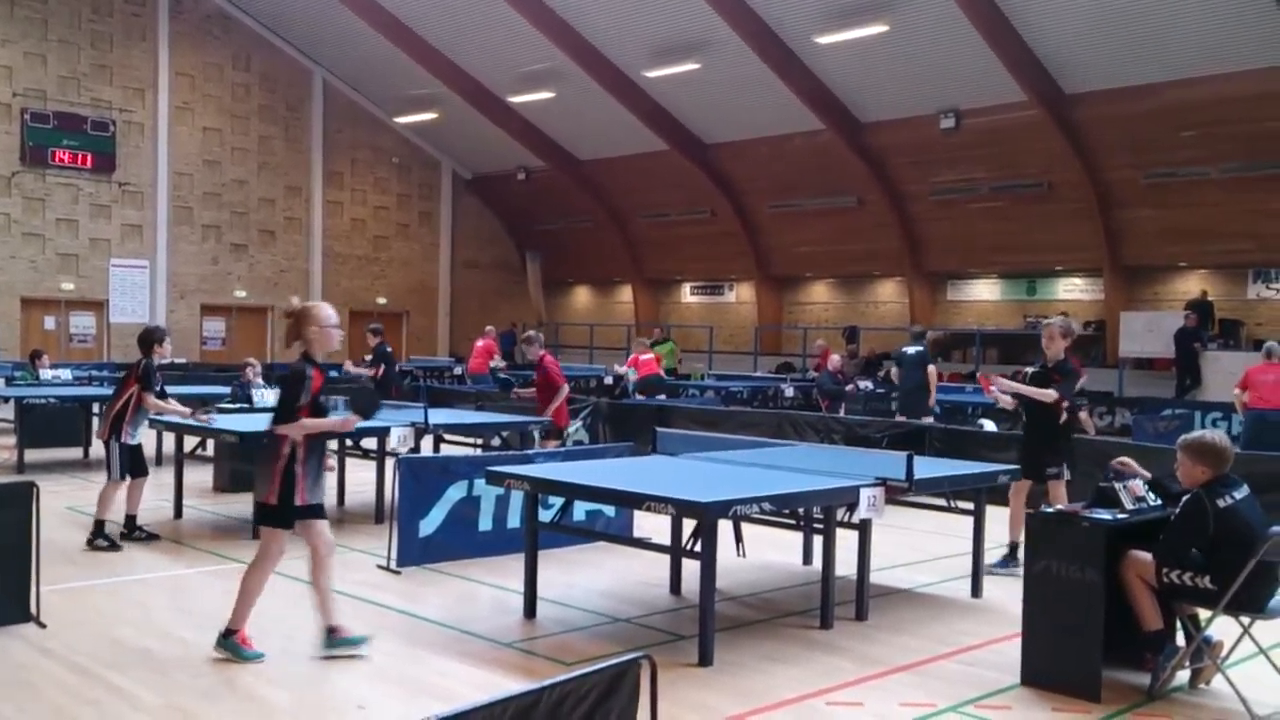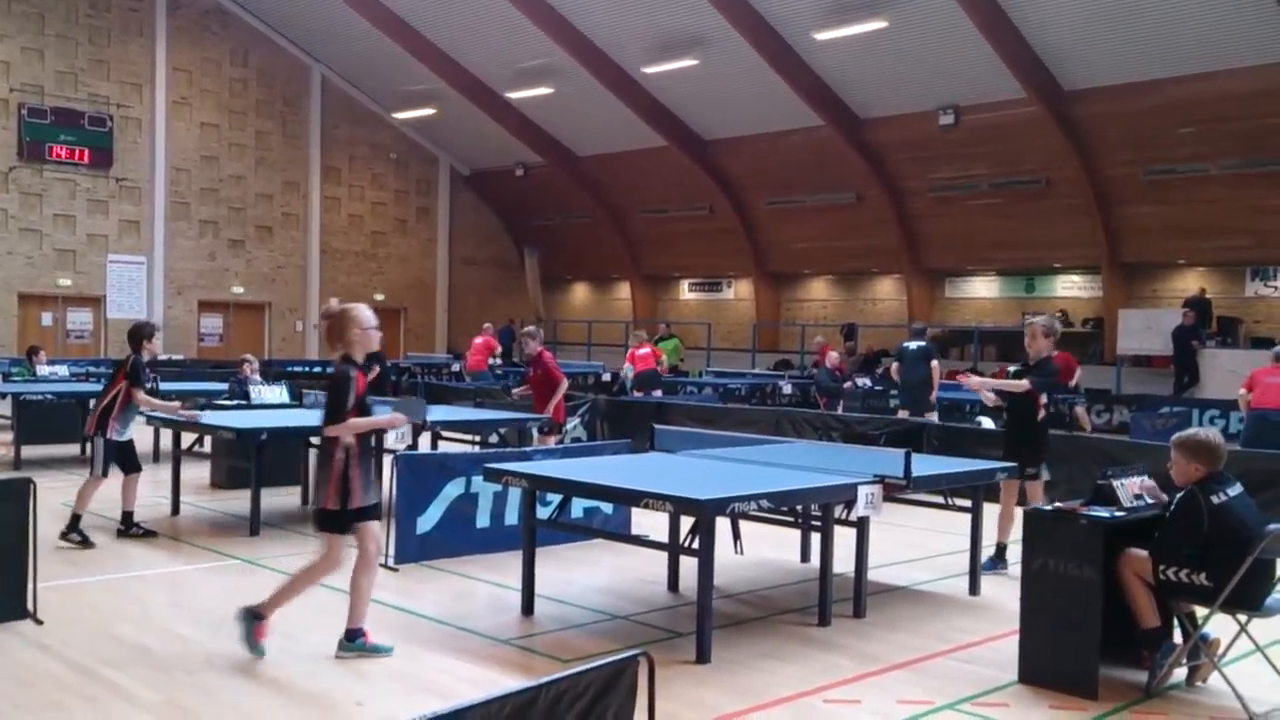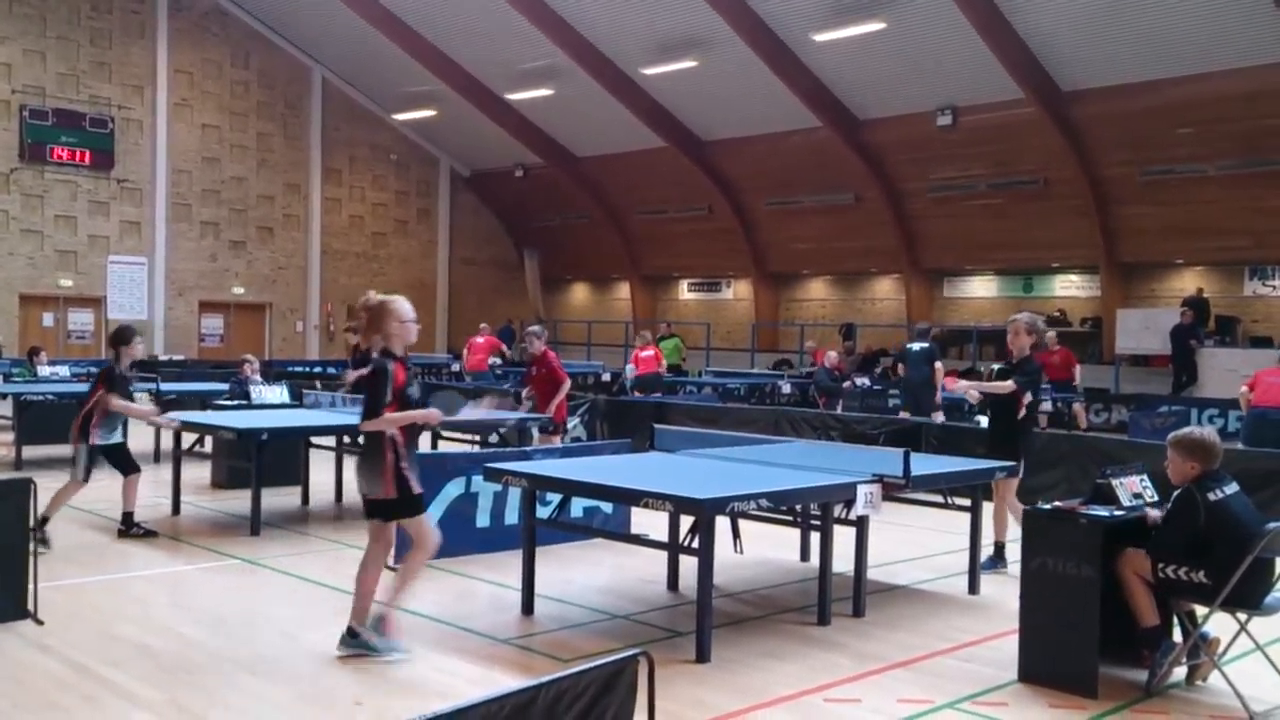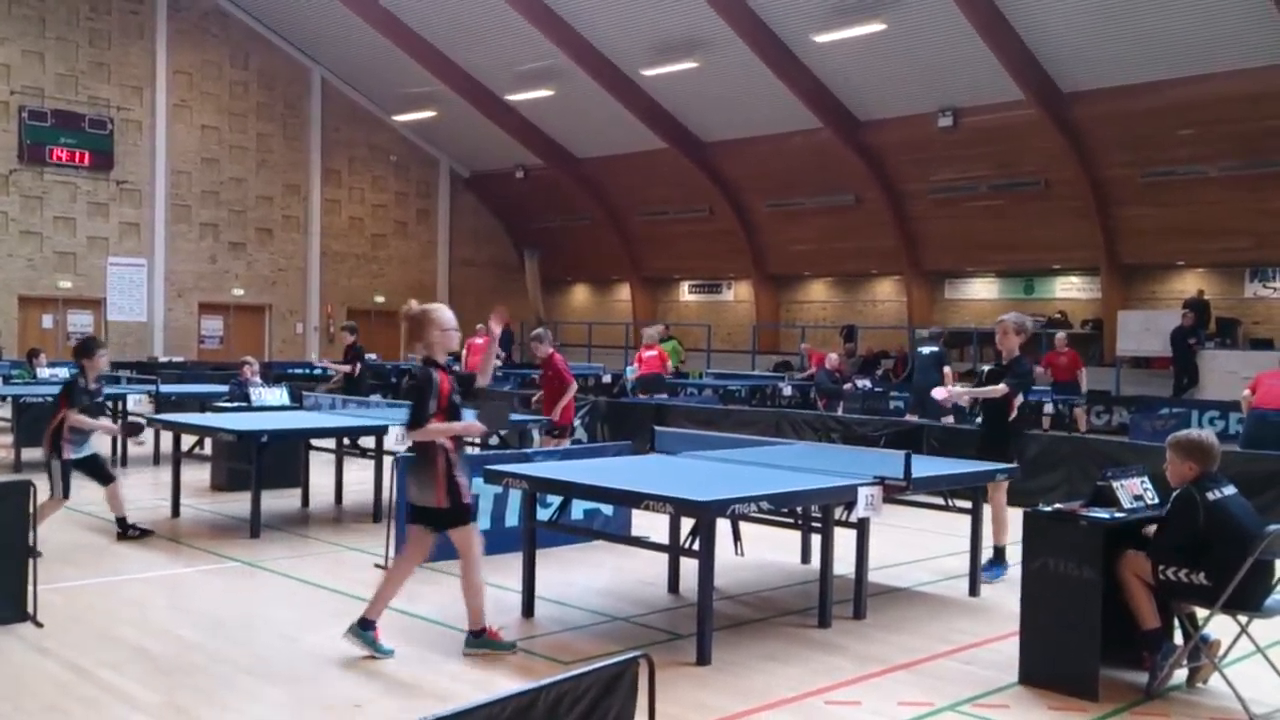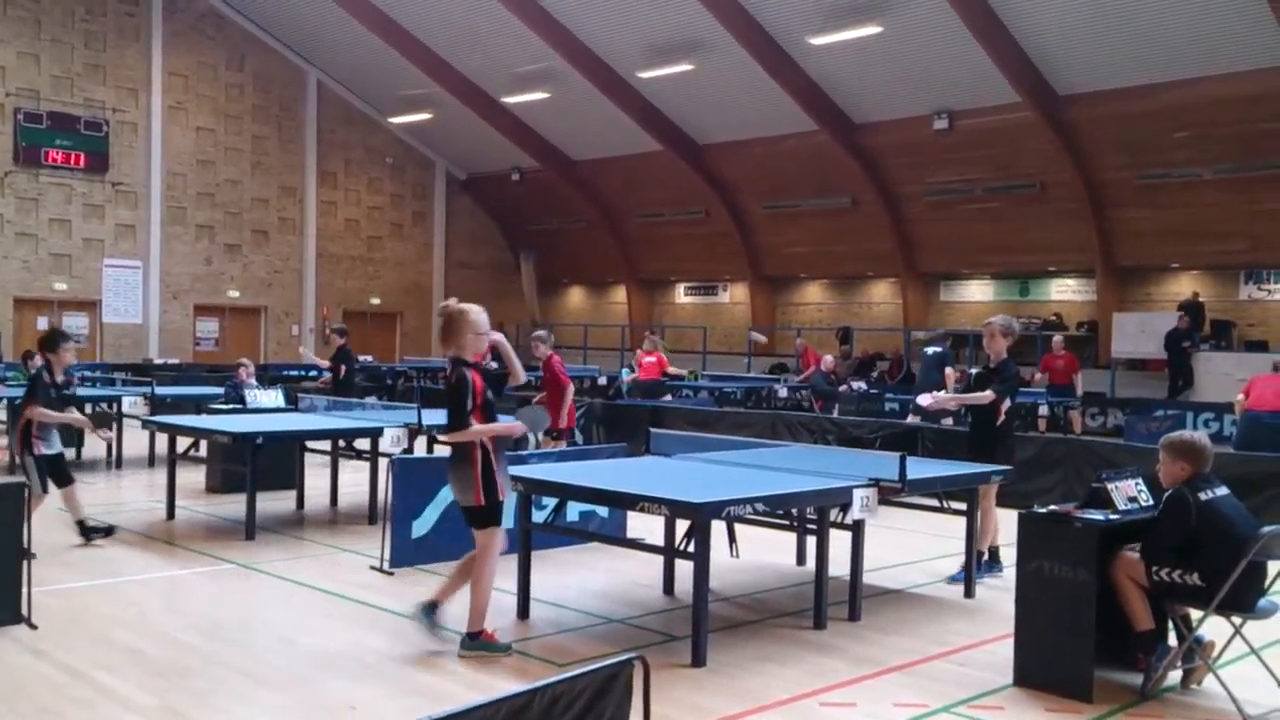
dt=0.2s
person 1, frame 1
left shoulder: (316, 372)
right shoulder: (301, 373)
right elbow: (284, 425)
left wrist: (319, 454)
right wrist: (336, 422)
left hip: (305, 477)
right hip: (286, 475)
left knee: (323, 548)
right knee: (271, 554)
left ankle: (332, 632)
right ankle: (232, 635)
person 1, frame 2
left shoulder: (355, 373)
right shoulder: (343, 376)
right elbow: (333, 427)
right wrist: (383, 422)
left hip: (357, 478)
right hip: (340, 478)
left knee: (372, 550)
right knee: (330, 561)
left ankle: (355, 635)
right ankle: (258, 614)
person 1, frame 3
left shoulder: (400, 367)
right shoulder: (383, 368)
left elbow: (414, 408)
right elbow: (370, 420)
right wrist: (416, 416)
left hip: (383, 467)
right hip: (388, 468)
left knee: (380, 548)
right knee: (428, 540)
left ankle: (356, 632)
right ankle: (384, 615)
person 1, frame 4
left shoulder: (444, 373)
right shoulder: (428, 377)
left elbow: (482, 380)
right elbow: (414, 431)
left wrist: (492, 342)
right wrist: (462, 428)
left hip: (431, 476)
right hip: (440, 475)
left knee: (413, 554)
right knee: (473, 550)
left ankle: (366, 624)
right ankle: (478, 633)
person 1, frame 5
left shoulder: (475, 372)
right shoulder: (462, 377)
left elbow: (518, 378)
right elbow: (456, 433)
left wrist: (504, 345)
right wrist: (502, 429)
left hip: (482, 471)
right hip: (477, 473)
left knee: (489, 548)
right knee: (490, 551)
left ankle: (433, 606)
right ankle: (475, 635)
person 2, frame 1
left shoulder: (1199, 502)
right shoulder: (1235, 486)
left elbow: (1165, 554)
right wrist: (1142, 474)
left hip: (1233, 589)
right hip: (1258, 585)
left knee: (1131, 563)
right knee: (1172, 568)
left ankle: (1163, 651)
right ankle: (1199, 645)
person 2, frame 2
left shoulder: (1193, 498)
right shoulder: (1229, 485)
left elbow: (1160, 552)
right wrist: (1163, 499)
left hip: (1230, 586)
right hip: (1254, 583)
left knee: (1128, 561)
right knee: (1170, 567)
left ankle: (1160, 650)
right ankle: (1196, 642)
person 2, frame 3
left shoulder: (1189, 496)
right shoulder: (1225, 484)
left elbow: (1158, 550)
left wrist: (1158, 524)
right wrist: (1164, 521)
left hip: (1229, 584)
right hip: (1253, 581)
left knee: (1128, 560)
right knee: (1170, 566)
left ankle: (1160, 648)
right ankle: (1196, 641)
person 2, frame 4
left shoulder: (1188, 496)
right shoulder: (1223, 487)
left elbow: (1159, 551)
left wrist: (1156, 536)
right wrist: (1162, 534)
left hip: (1229, 586)
right hip: (1254, 583)
left knee: (1128, 562)
right knee: (1171, 568)
left ankle: (1161, 651)
right ankle: (1197, 644)
person 2, frame 5
left shoulder: (1180, 497)
right shoulder: (1216, 489)
left elbow: (1152, 553)
left wrist: (1138, 550)
right wrist: (1145, 548)
left hip: (1222, 586)
right hip: (1247, 584)
left knee: (1121, 564)
right knee: (1164, 569)
left ankle: (1155, 653)
right ankle: (1191, 645)
person 3, frame 1
left shoulder: (1069, 371)
right shoulder: (1034, 371)
left elbow: (1051, 396)
right elbow: (1012, 403)
left wrist: (1014, 386)
right wrist: (998, 395)
left hip: (1055, 443)
right hip: (1030, 441)
left knee: (1057, 501)
right knee: (1016, 495)
right ankle: (1012, 555)
person 3, frame 2
left shoulder: (1049, 370)
right shoulder: (1017, 368)
left elbow: (1022, 386)
right elbow: (995, 400)
left wrist: (985, 381)
right wrist: (981, 390)
left hip: (1034, 442)
right hip: (1012, 440)
left knee: (1036, 501)
right knee: (1006, 498)
right ankle: (999, 555)
person 3, frame 3
left shoulder: (1032, 368)
right shoulder: (1001, 367)
left elbow: (1008, 387)
right elbow: (981, 397)
left wrist: (971, 384)
right wrist: (966, 390)
left hip: (1017, 439)
right hip: (996, 437)
left knee: (1008, 496)
right knee: (998, 497)
right ankle: (999, 554)
person 3, frame 4
left shoulder: (1023, 369)
right shoulder: (991, 368)
left elbow: (1000, 390)
right elbow: (974, 399)
left wrist: (964, 391)
right wrist: (958, 396)
left hip: (1008, 441)
right hip: (988, 438)
left knee: (997, 498)
right knee: (996, 498)
left ankle: (998, 559)
right ankle: (998, 556)
person 3, frame 5
left shoulder: (1010, 372)
right shoulder: (978, 371)
left elbow: (987, 397)
right elbow: (962, 403)
left wrist: (952, 398)
right wrist: (945, 400)
left hip: (997, 445)
right hip: (978, 442)
left knee: (986, 501)
right knee: (985, 502)
left ankle: (977, 562)
right ankle: (993, 559)
person 4, frame 1
left shoulder: (153, 372)
right shoulder: (146, 367)
left elbow: (167, 402)
right elbow: (149, 402)
left wrist: (194, 415)
right wrist: (184, 412)
left hip: (131, 432)
right hip: (117, 430)
left knee: (140, 476)
right knee: (116, 480)
left ankle: (130, 527)
right ankle: (96, 533)
person 4, frame 2
left shoulder: (141, 366)
right shoulder: (135, 363)
left elbow: (150, 402)
right elbow: (139, 398)
left wrist: (181, 412)
right wrist: (174, 406)
left hip: (121, 428)
right hip: (105, 426)
left knee: (133, 473)
right knee: (98, 476)
left ankle: (127, 524)
right ankle: (72, 528)
person 4, frame 3
left shoulder: (126, 373)
right shoulder: (112, 370)
left elbow: (128, 409)
right elbow: (113, 404)
left wrist: (156, 419)
right wrist: (149, 411)
left hip: (111, 435)
right hip: (90, 434)
left knee: (133, 474)
right knee: (77, 483)
left ankle: (128, 524)
right ankle: (39, 527)
person 4, frame 4
left shoulder: (97, 386)
right shoulder: (74, 384)
left elbow: (97, 421)
right elbow: (71, 418)
left wrist: (122, 431)
right wrist: (107, 427)
left hip: (83, 447)
right hip: (61, 447)
left knee: (110, 483)
right knee: (59, 498)
left ankle: (124, 527)
person 4, frame 5
left shoulder: (68, 378)
right shoulder: (41, 377)
left elbow: (69, 411)
right elbow: (32, 412)
left wrist: (95, 428)
right wrist: (70, 418)
left hip: (51, 441)
right hip: (32, 441)
left knee: (68, 484)
right knee: (39, 493)
left ankle: (85, 528)
